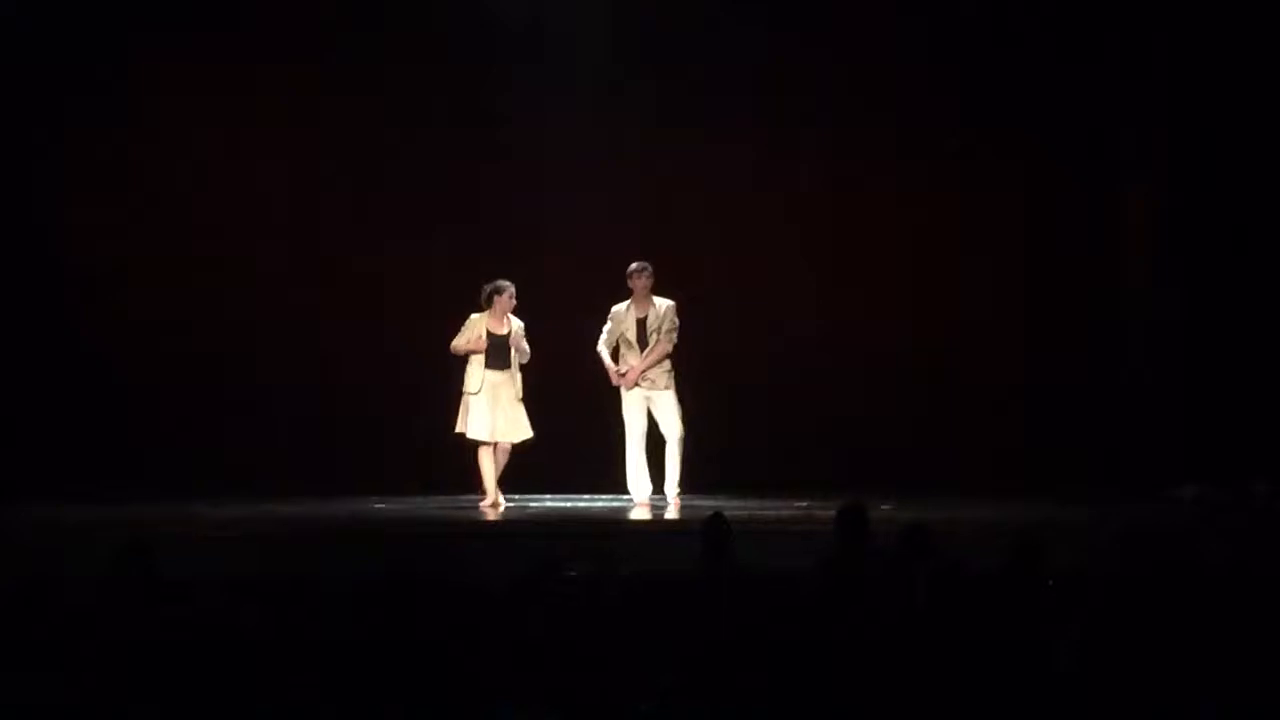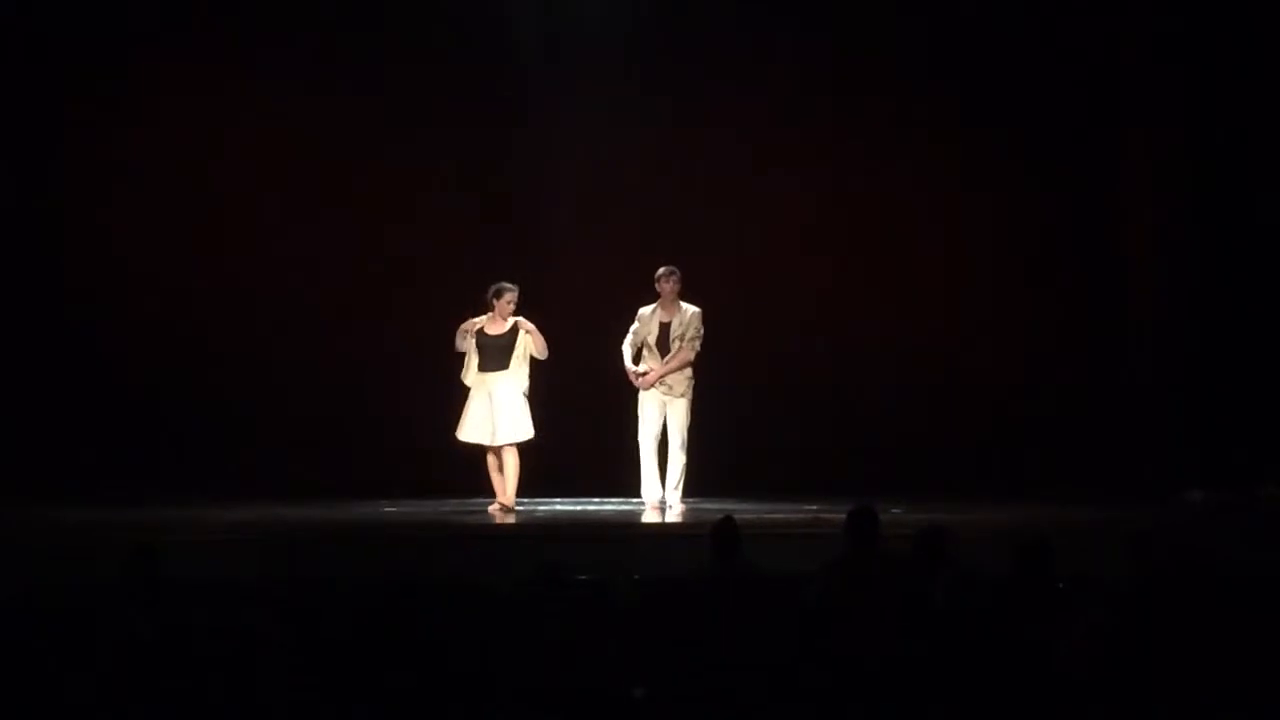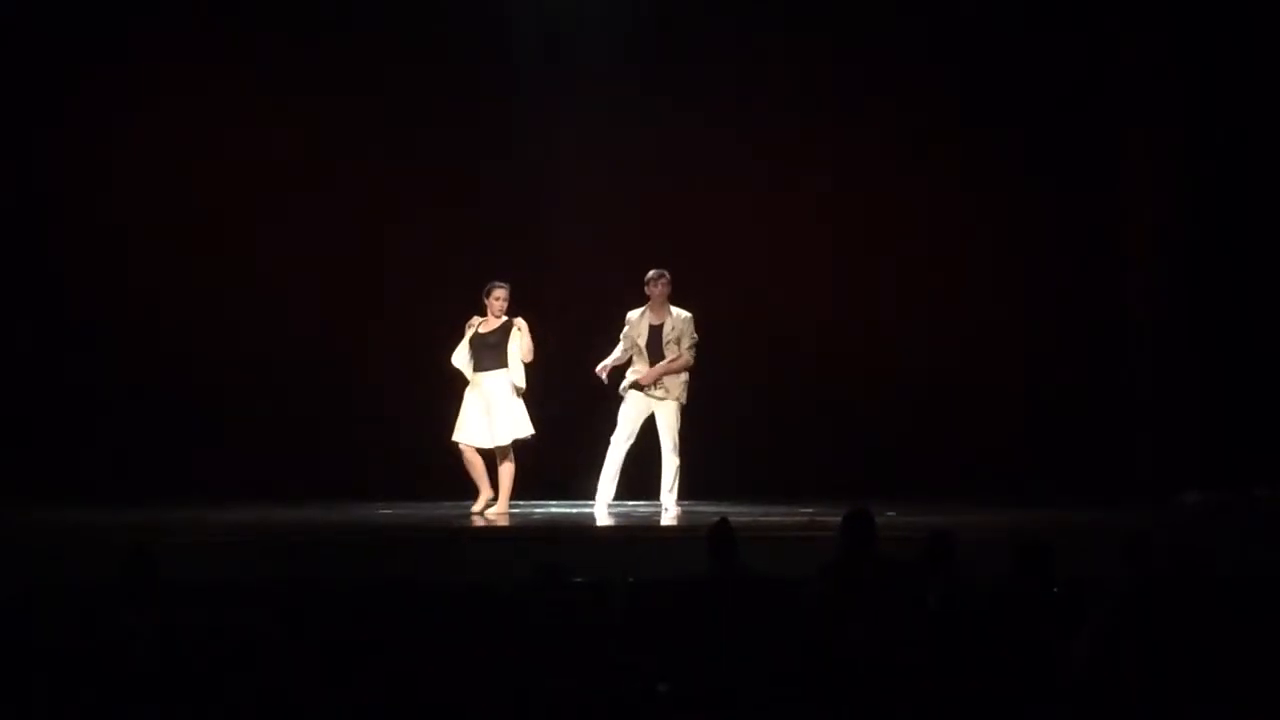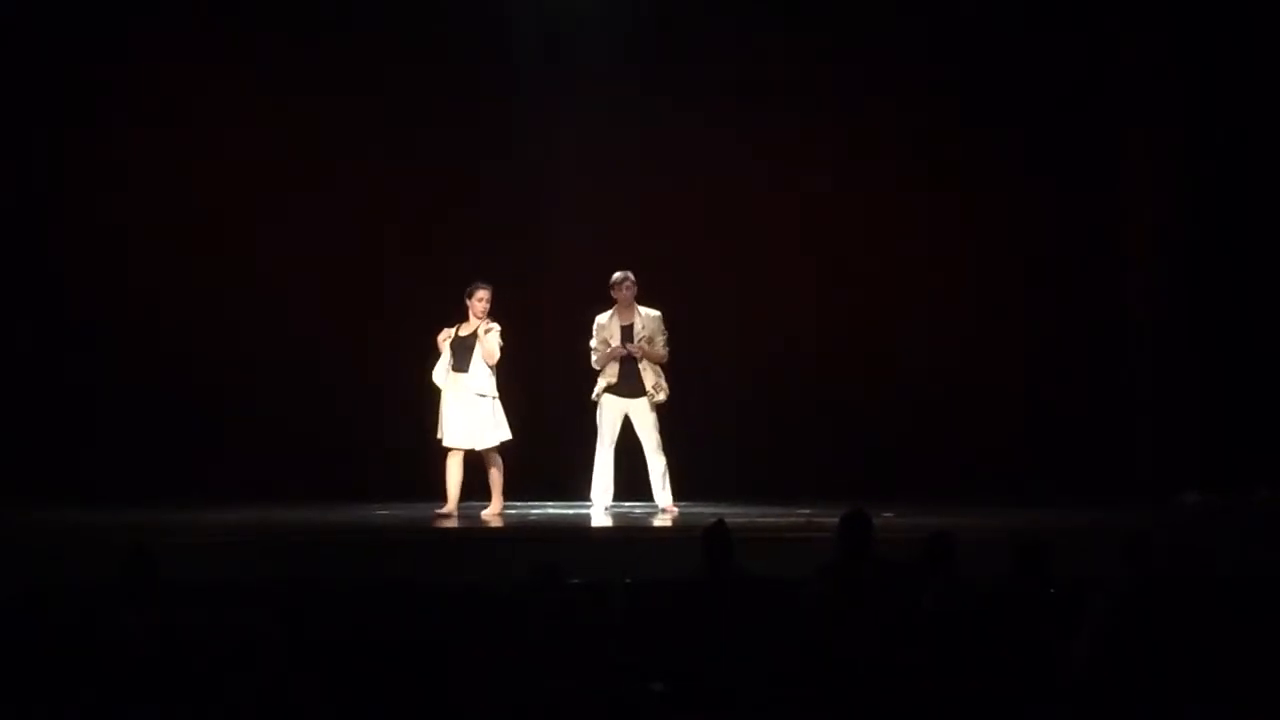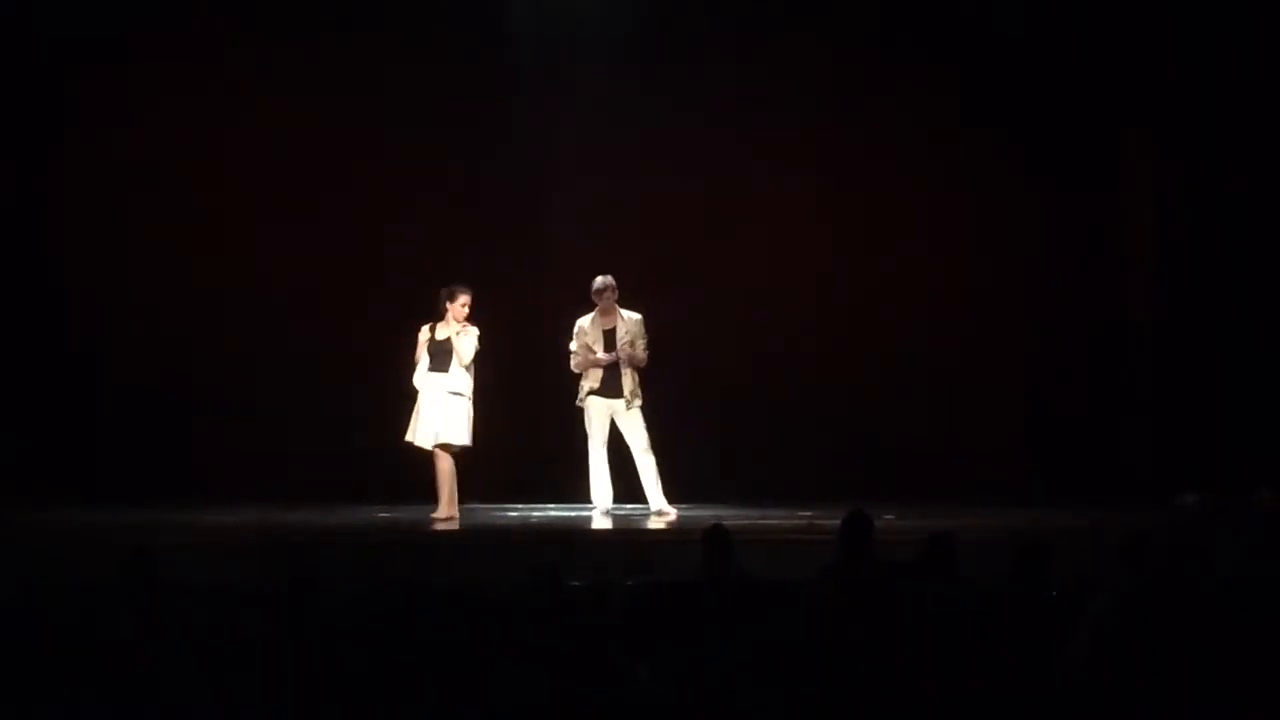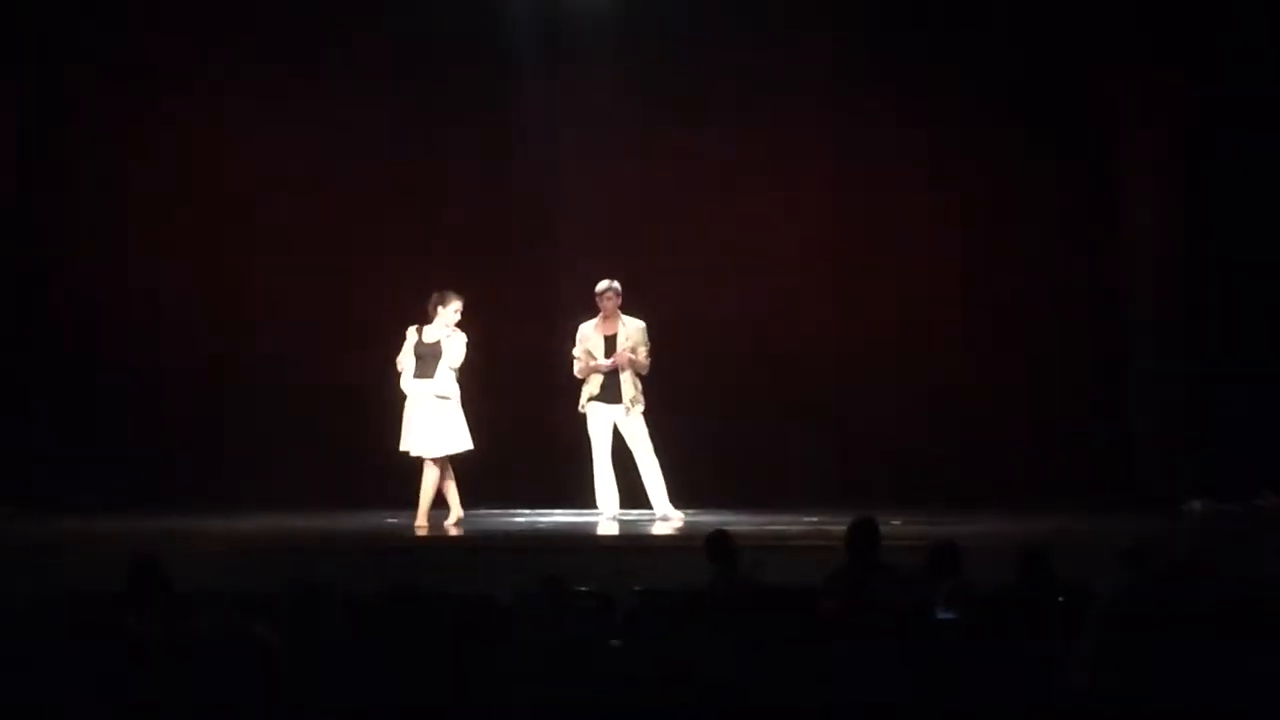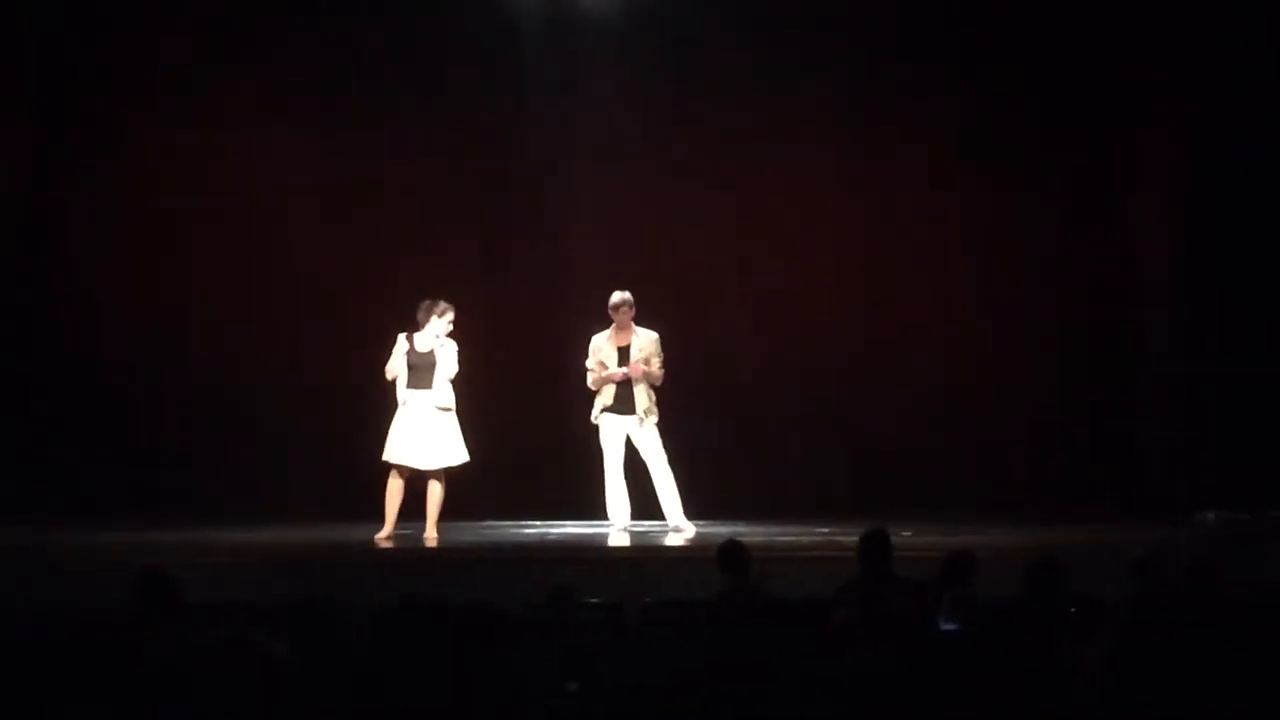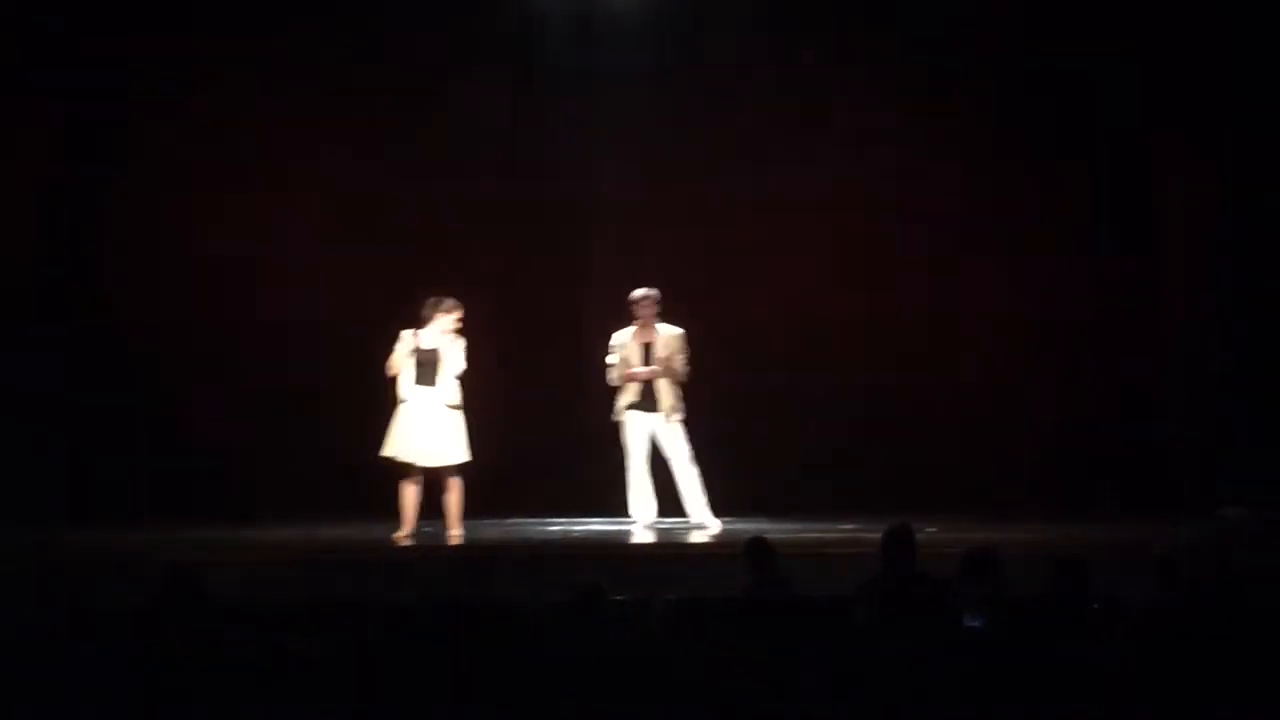
dt=0.5s
person 1, frame 1
left shoulder: (666, 307)
right shoulder: (618, 312)
left elbow: (666, 345)
right elbow: (603, 344)
left wrist: (638, 369)
right wrist: (610, 365)
left hip: (661, 380)
right hip: (632, 382)
left knee: (675, 433)
right knee: (635, 438)
left ankle: (672, 490)
right ankle: (641, 495)
person 1, frame 2
left shoulder: (692, 315)
right shoulder: (645, 314)
left elbow: (688, 353)
right elbow: (629, 343)
left wrist: (657, 372)
right wrist: (628, 365)
left hip: (679, 385)
right hip: (650, 384)
left knee: (677, 443)
right knee: (648, 438)
left ankle: (673, 498)
right ankle: (652, 496)
person 1, frame 3
left shoulder: (683, 319)
right shoulder: (634, 318)
left elbow: (688, 359)
right elbow: (624, 348)
left wrist: (657, 371)
right wrist: (608, 362)
left hip: (668, 390)
right hip: (638, 388)
left knee: (670, 446)
right knee: (620, 440)
left ankle: (669, 501)
right ankle: (603, 498)
person 1, frame 4
left shoulder: (652, 318)
right shoulder: (602, 321)
left elbow: (663, 355)
right elbow: (595, 361)
left wrist: (644, 351)
right wrist: (611, 353)
left hip: (642, 394)
right hip: (611, 392)
left knee: (653, 446)
right knee: (604, 446)
left ankle: (665, 501)
right ankle: (600, 501)
person 1, frame 5
left shoulder: (633, 320)
right shoulder: (583, 325)
left elbow: (643, 359)
right elbow: (575, 364)
left wrist: (631, 355)
right wrist: (594, 359)
left hip: (625, 395)
right hip: (595, 395)
left knee: (642, 447)
right knee: (597, 449)
left ankle: (658, 503)
right ankle: (601, 504)
person 1, frame 6
left shoulder: (636, 327)
right shoulder: (586, 330)
left elbow: (645, 367)
right elbow: (578, 370)
left wrist: (630, 360)
right wrist: (594, 366)
left hip: (627, 402)
right hip: (597, 401)
left knee: (645, 452)
right knee: (601, 456)
left ankle: (663, 507)
right ankle: (609, 510)
person 1, frame 7
left shoulder: (649, 338)
right shoulder: (599, 341)
left elbow: (658, 378)
right elbow: (592, 382)
left wrist: (645, 371)
right wrist: (608, 375)
left hip: (640, 412)
right hip: (611, 412)
left knee: (659, 463)
right knee: (613, 466)
left ankle: (676, 519)
right ankle: (619, 522)
person 1, frame 8
left shoulder: (673, 334)
right shoulder: (621, 338)
left elbow: (682, 375)
right elbow: (613, 377)
left wrist: (668, 367)
right wrist: (633, 373)
left hip: (664, 410)
right hip: (635, 409)
left knee: (683, 461)
right knee: (636, 463)
left ankle: (701, 516)
right ankle: (644, 517)
person 2, frame 1
left shoulder: (515, 324)
right shoulder: (476, 321)
left elbow: (524, 358)
right elbow: (454, 347)
left wrist: (521, 347)
right wrist: (472, 347)
left hip: (506, 385)
right hip: (481, 385)
left knee: (506, 443)
right knee: (485, 441)
left ankle: (492, 484)
right ankle: (491, 493)
person 2, frame 2
left shoulder: (519, 328)
right shoulder: (479, 324)
left elbow: (542, 354)
right elbow: (461, 348)
left wrist: (533, 330)
right wrist: (462, 331)
left hip: (507, 387)
right hip: (481, 387)
left knee: (507, 444)
right knee: (490, 446)
left ankle: (510, 498)
right ankle: (499, 496)
person 2, frame 3
left shoulder: (512, 327)
right shoulder: (477, 326)
left elbow: (527, 356)
right elbow: (467, 357)
left wrist: (525, 328)
right wrist: (467, 330)
left hip: (501, 387)
right hip: (476, 388)
left knee: (503, 447)
right knee: (466, 446)
left ankle: (503, 502)
right ankle: (485, 490)
person 2, frame 4
left shoulder: (491, 328)
right shoulder: (457, 330)
left elbow: (492, 359)
left wrist: (482, 334)
right wrist: (441, 343)
left hip: (478, 392)
right hip: (454, 391)
left knee: (488, 450)
right knee: (454, 449)
left ankle: (497, 501)
right ankle: (451, 503)
person 2, frame 5
left shoulder: (468, 332)
right shoulder: (430, 329)
left elbow: (465, 360)
right elbow: (420, 362)
left wrist: (454, 335)
right wrist: (421, 343)
left hip: (453, 393)
right hip: (430, 392)
left knee: (442, 449)
right knee: (438, 452)
left ankle: (445, 504)
right ankle: (451, 506)
person 2, frame 6
left shoulder: (457, 337)
right shoulder: (415, 332)
left elbow: (454, 362)
right elbow: (401, 366)
left wrist: (445, 337)
right wrist: (410, 342)
left hip: (440, 399)
right hip: (416, 398)
left knee: (433, 458)
right knee: (438, 459)
left ankle: (422, 516)
right ankle: (455, 508)
person 2, frame 7
left shoulder: (448, 346)
right shoulder: (406, 340)
left elbow: (450, 372)
right elbow: (390, 373)
left wrist: (438, 346)
right wrist: (402, 351)
left hip: (437, 410)
right hip: (411, 409)
left knee: (436, 471)
right knee: (398, 470)
left ankle: (431, 528)
right ankle: (388, 526)
person 2, frame 8
left shoulder: (455, 342)
right shoulder: (411, 337)
left elbow: (456, 370)
right elbow: (392, 370)
left wrist: (445, 344)
right wrist: (406, 348)
left hip: (443, 407)
right hip: (415, 406)
left knee: (449, 470)
right knee: (412, 469)
left ankle: (454, 527)
right ankle: (407, 526)
